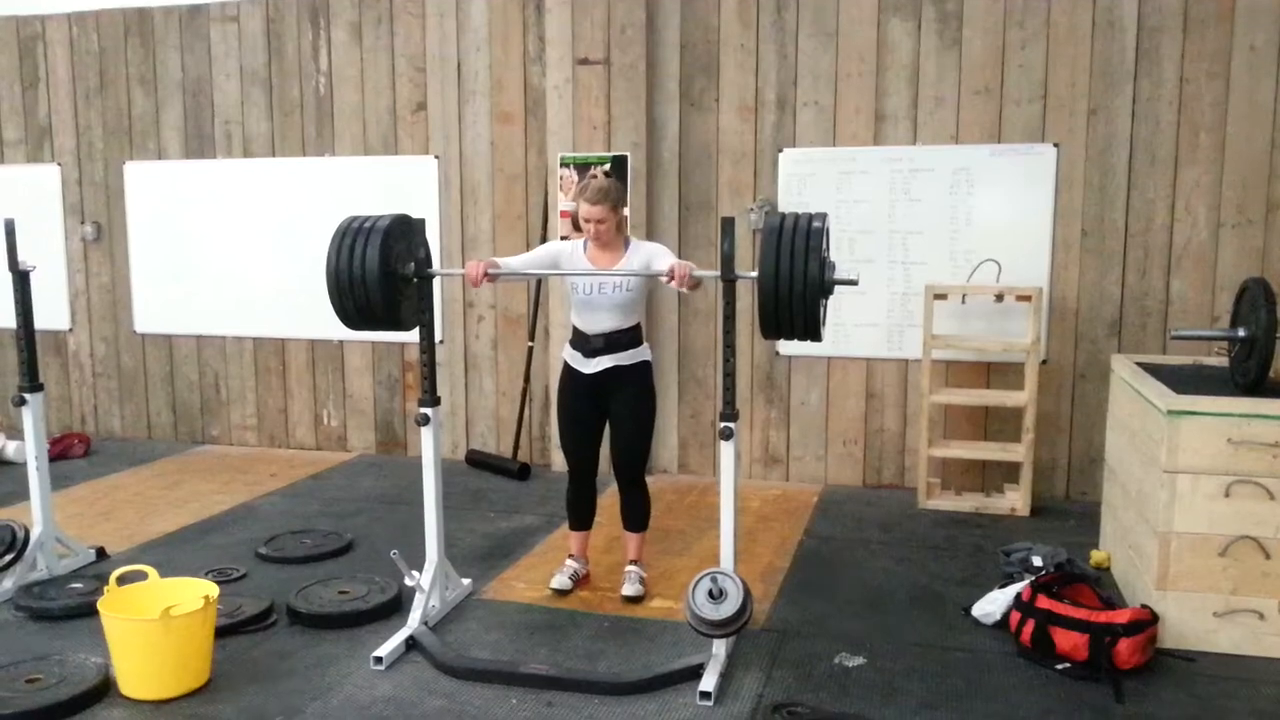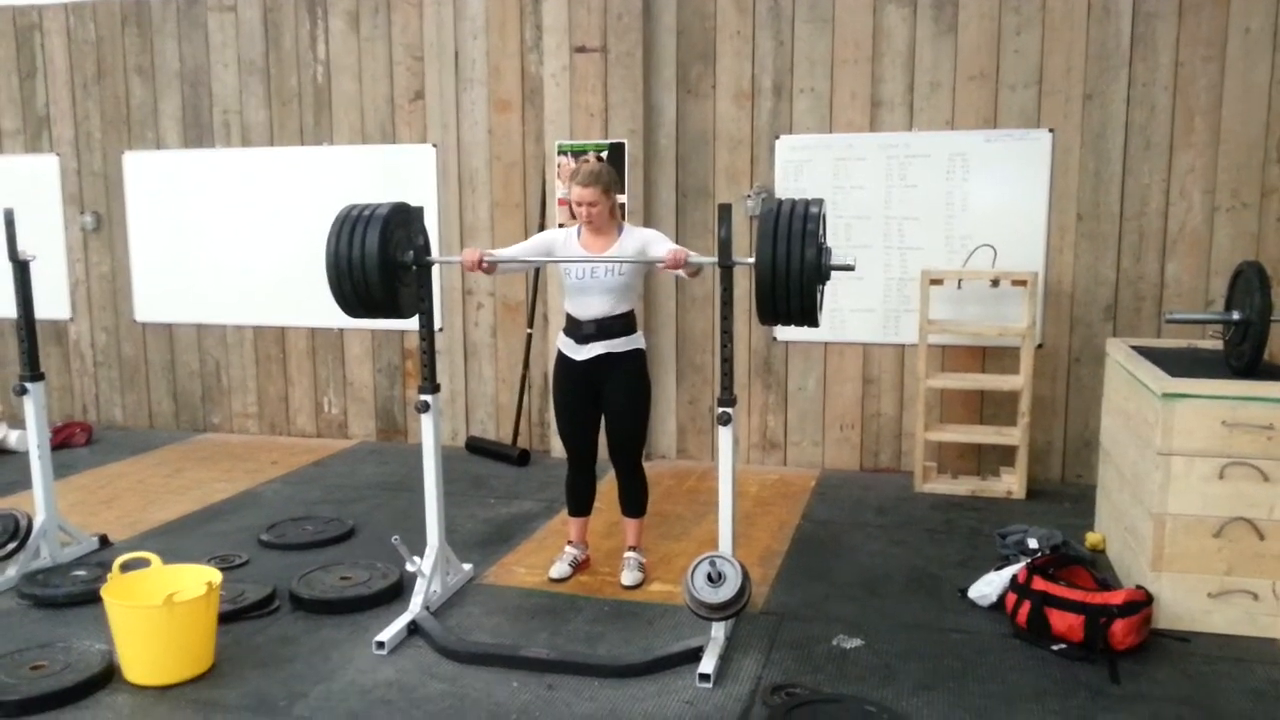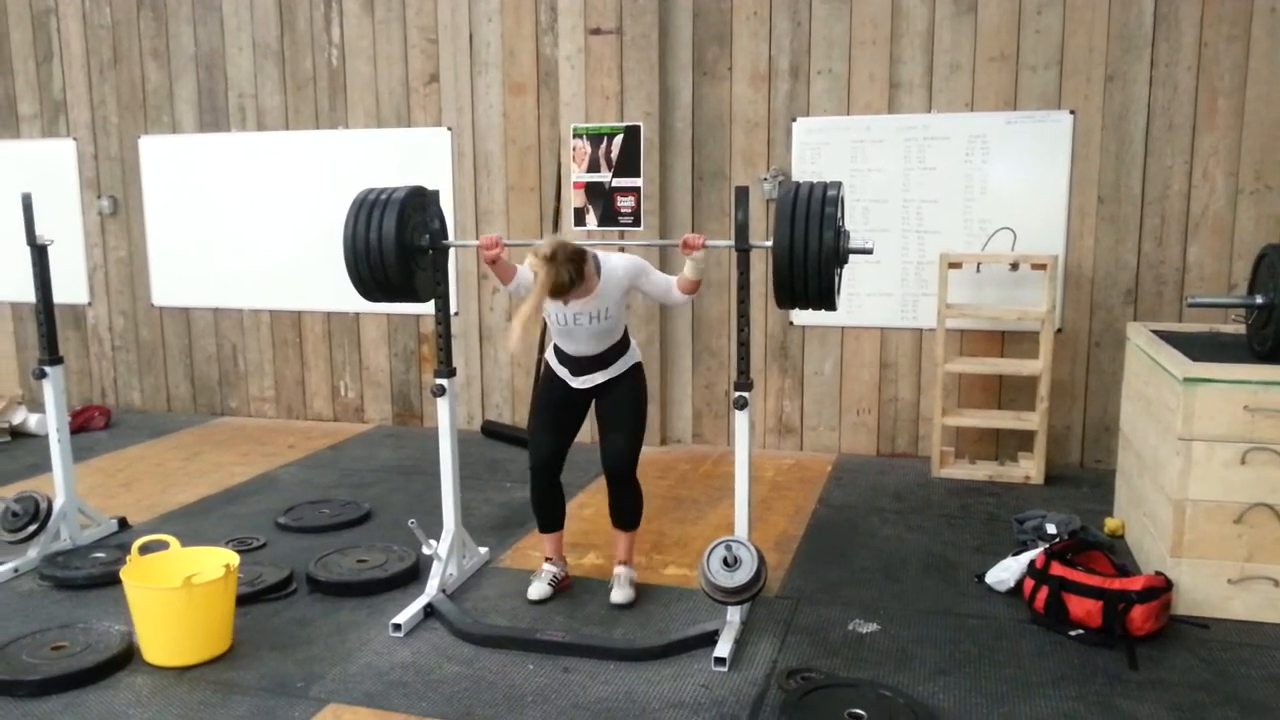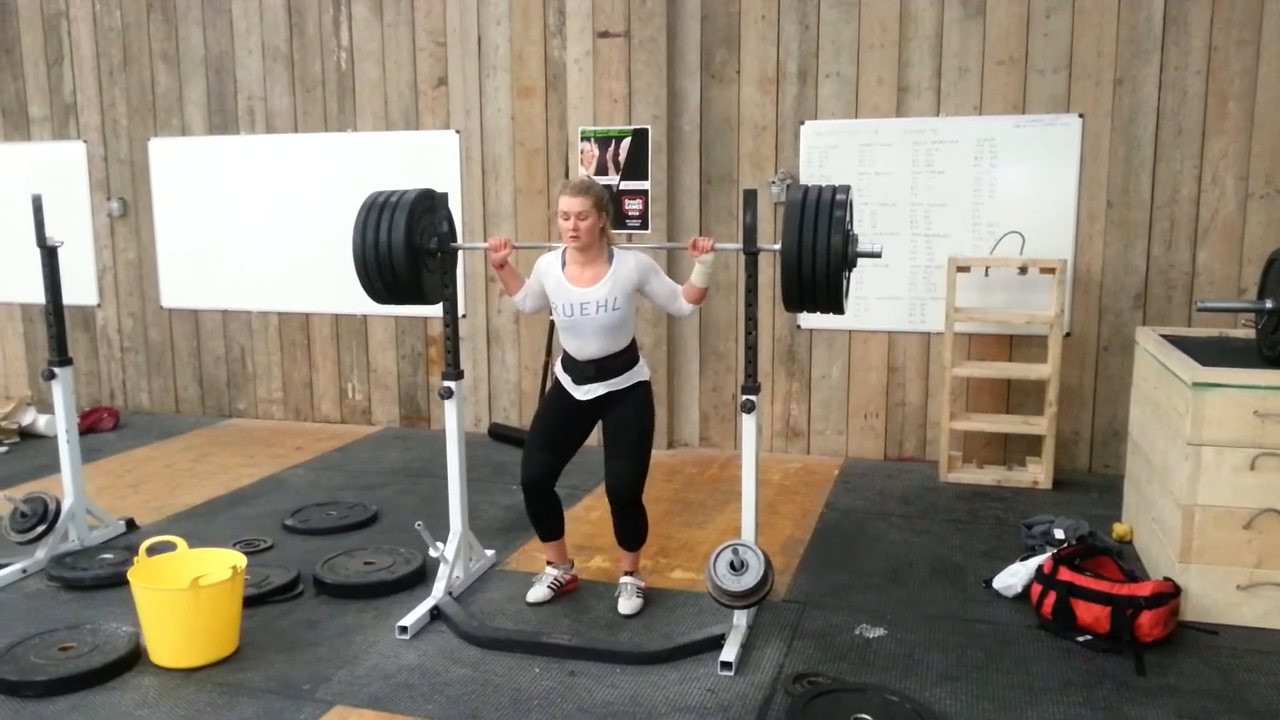
dt=1s
person 1, frame 1
left shoulder: (646, 253)
right shoulder: (564, 252)
left elbow: (684, 280)
right elbow: (512, 265)
left wrist: (687, 273)
right wrist: (485, 267)
left hip: (629, 372)
right hip: (579, 369)
left knee: (629, 472)
right knee: (579, 471)
left ankle: (633, 567)
right ankle: (576, 561)
person 1, frame 2
left shoulder: (640, 239)
right shoulder: (558, 240)
left elbow: (684, 262)
right elbow: (505, 258)
left wrist: (684, 260)
right wrist: (480, 258)
left hip: (622, 357)
right hip: (572, 357)
left knee: (626, 458)
right knee: (579, 458)
left ankle: (633, 553)
right ankle: (576, 547)
person 1, frame 3
left shoulder: (622, 267)
right shoulder: (540, 273)
left elbow: (678, 293)
right elbow: (514, 283)
left wrist: (694, 260)
right wrist: (494, 261)
left hip: (618, 376)
right hip: (562, 375)
left knee: (619, 467)
right knee: (542, 464)
left ankle: (623, 566)
right ankle: (553, 564)
person 1, frame 4
left shoulder: (632, 265)
right shoulder: (548, 265)
left elbow: (683, 304)
right elbow: (527, 302)
left wrist: (703, 266)
right wrist: (501, 266)
left hip: (625, 387)
right hip: (570, 385)
left knee: (623, 490)
right knee: (534, 478)
left ankle: (630, 577)
right ankle: (559, 569)
